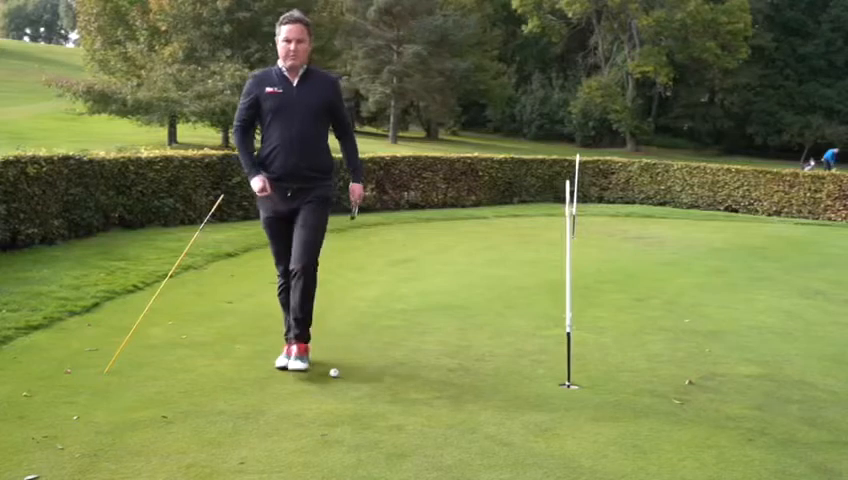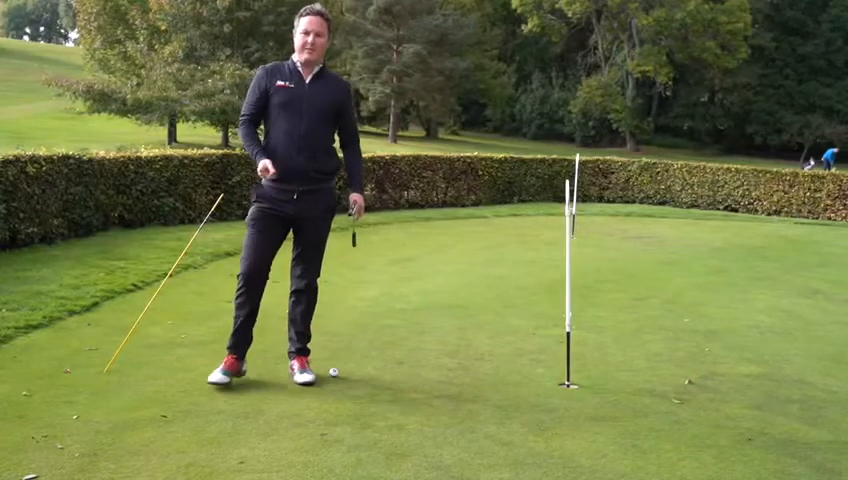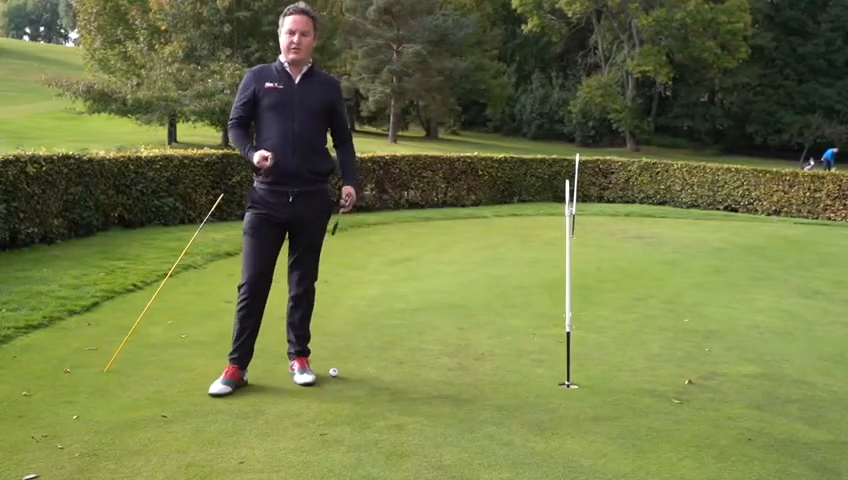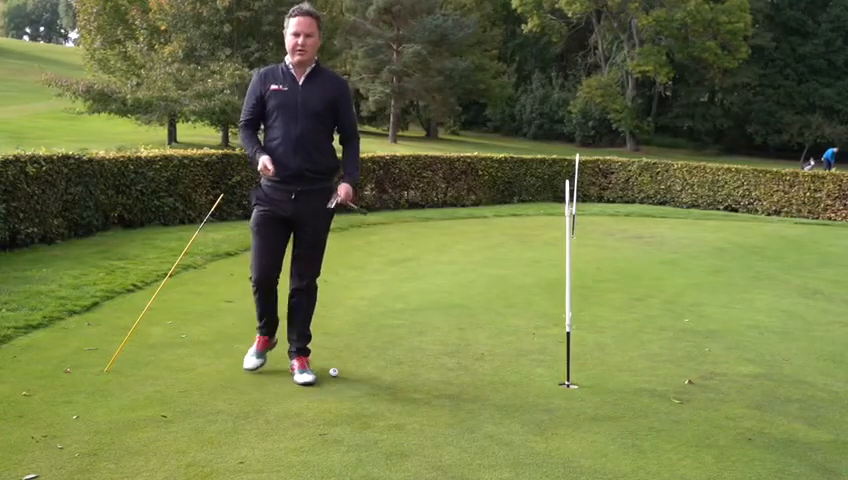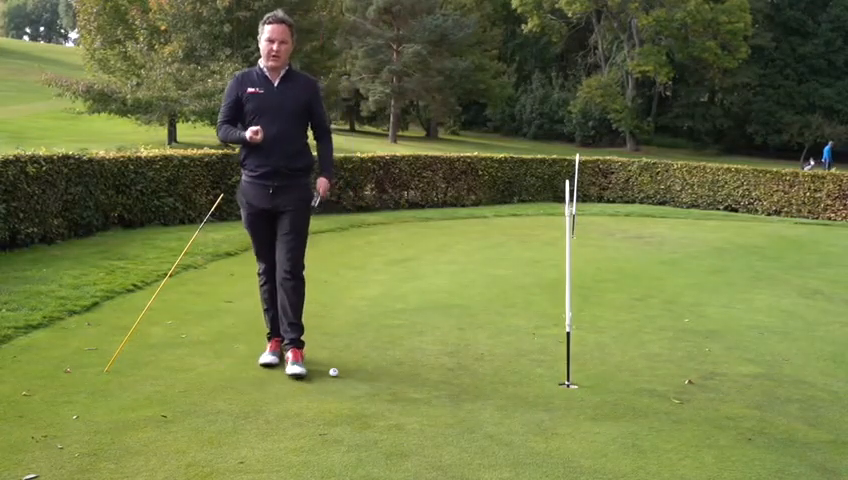
dt=1s
person 1, frame 1
left shoulder: (326, 84)
right shoulder: (259, 82)
left elbow: (345, 134)
right elbow: (241, 130)
left wrist: (356, 177)
right wrist: (253, 173)
left hip: (314, 191)
right hip: (274, 192)
left knee: (303, 265)
right knee: (284, 271)
left ankle: (300, 343)
right ankle: (290, 341)
person 1, frame 2
left shoulder: (338, 88)
right shoulder: (269, 75)
left elbow: (350, 142)
right elbow: (247, 122)
left wrist: (356, 188)
right wrist: (259, 156)
left hip: (317, 196)
right hip: (272, 193)
left knee: (305, 280)
right knee: (251, 272)
left ankle: (299, 355)
right ankle: (235, 356)
person 1, frame 3
left shoulder: (328, 86)
right shoulder: (257, 77)
left elbow: (342, 139)
right elbow: (236, 124)
left wrist: (349, 180)
right wrist: (252, 153)
left hip: (312, 199)
right hip: (266, 196)
left knee: (303, 283)
right knee: (253, 282)
left ankle: (299, 356)
right ankle: (237, 365)
person 1, frame 4
left shoulder: (334, 85)
right shoulder: (264, 79)
left elbow: (350, 138)
right elbow: (246, 126)
left wrist: (348, 179)
right wrist: (259, 155)
left hip: (317, 195)
right hip: (272, 193)
left knee: (304, 280)
right knee: (263, 275)
left ankle: (299, 354)
right ankle: (265, 334)
person 1, frame 5
left shoulder: (307, 86)
right shoulder: (241, 82)
left elbow: (322, 133)
right elbow: (223, 128)
left wrist: (325, 173)
right wrist: (245, 135)
left hip: (295, 189)
right hip: (254, 189)
left knee: (290, 269)
right knee: (267, 268)
left ankle: (293, 346)
right ankle: (275, 339)
